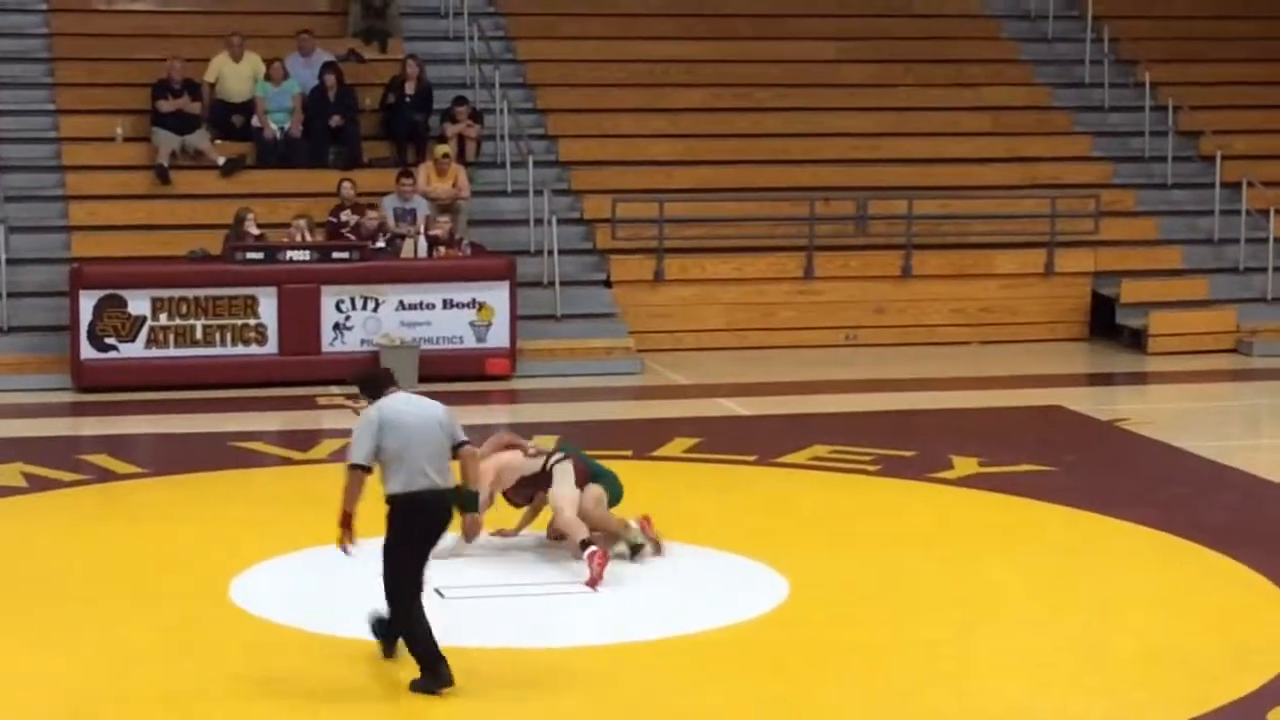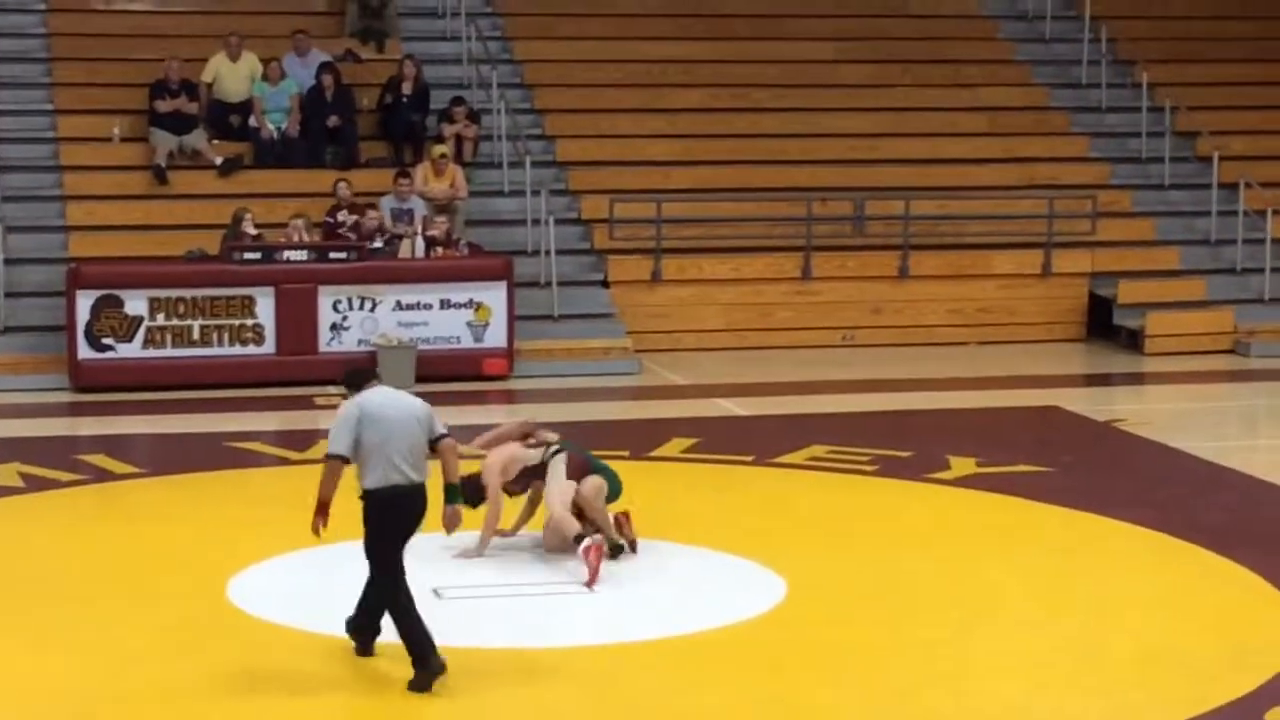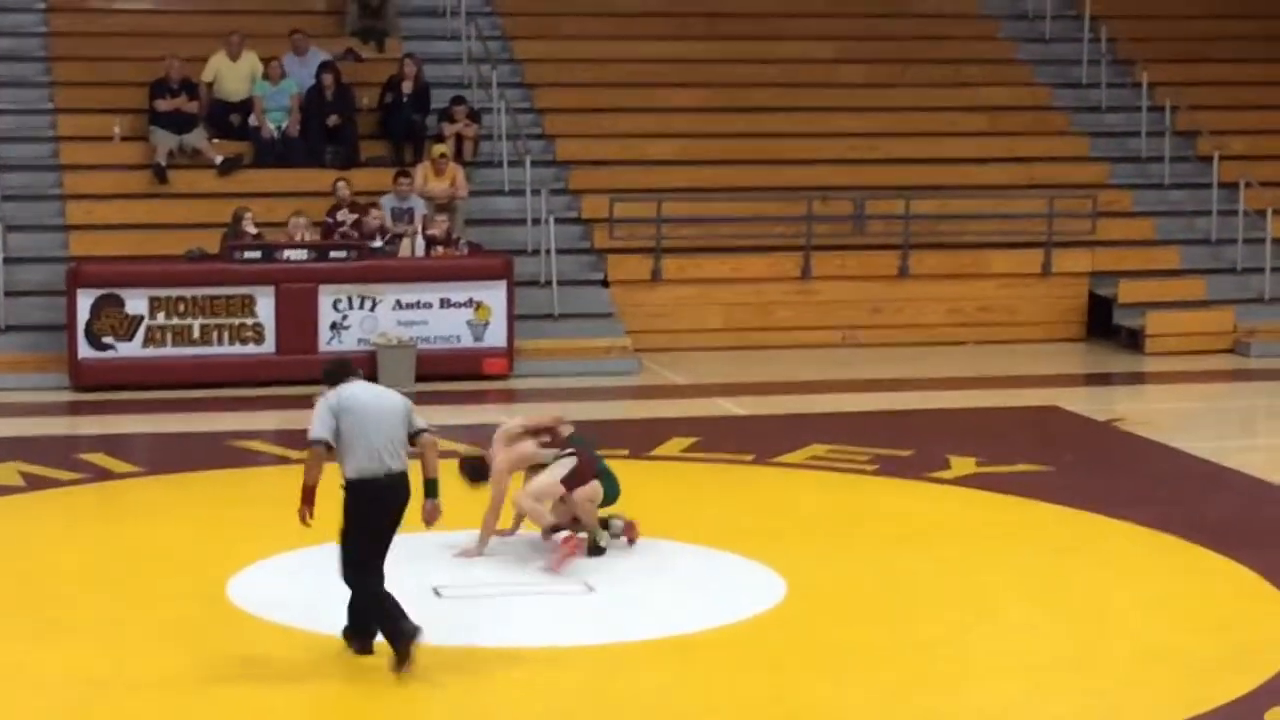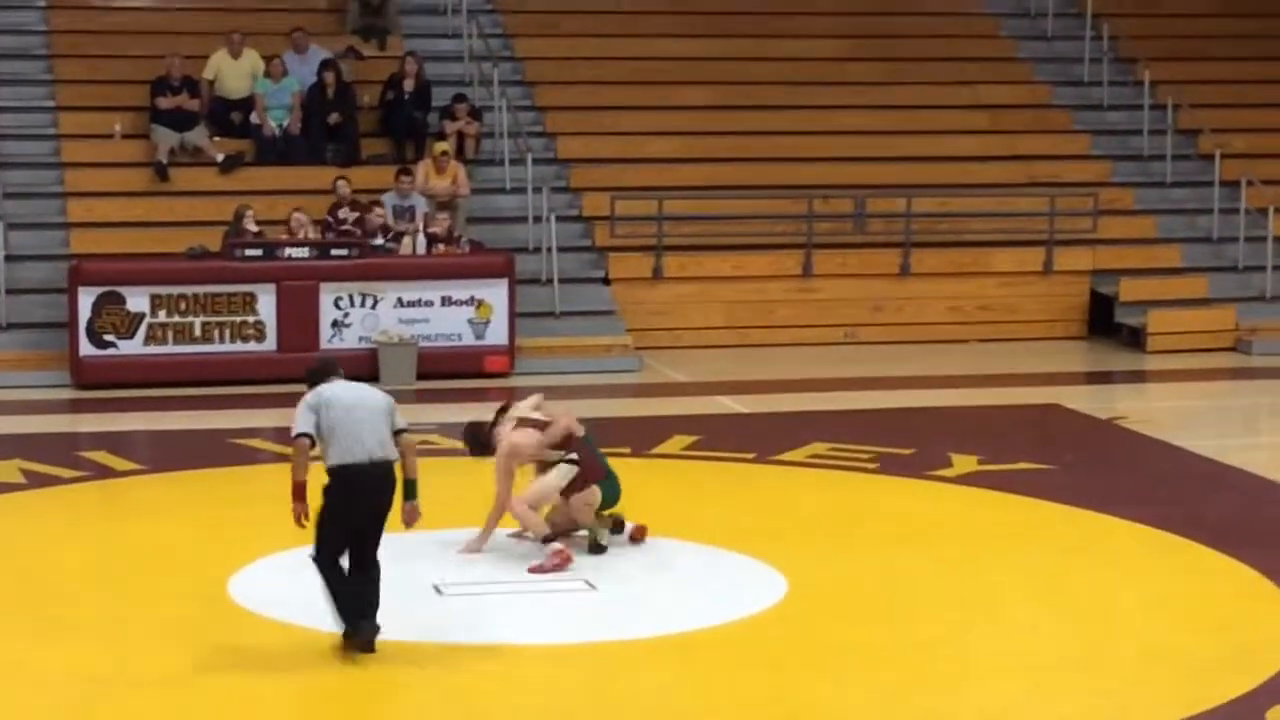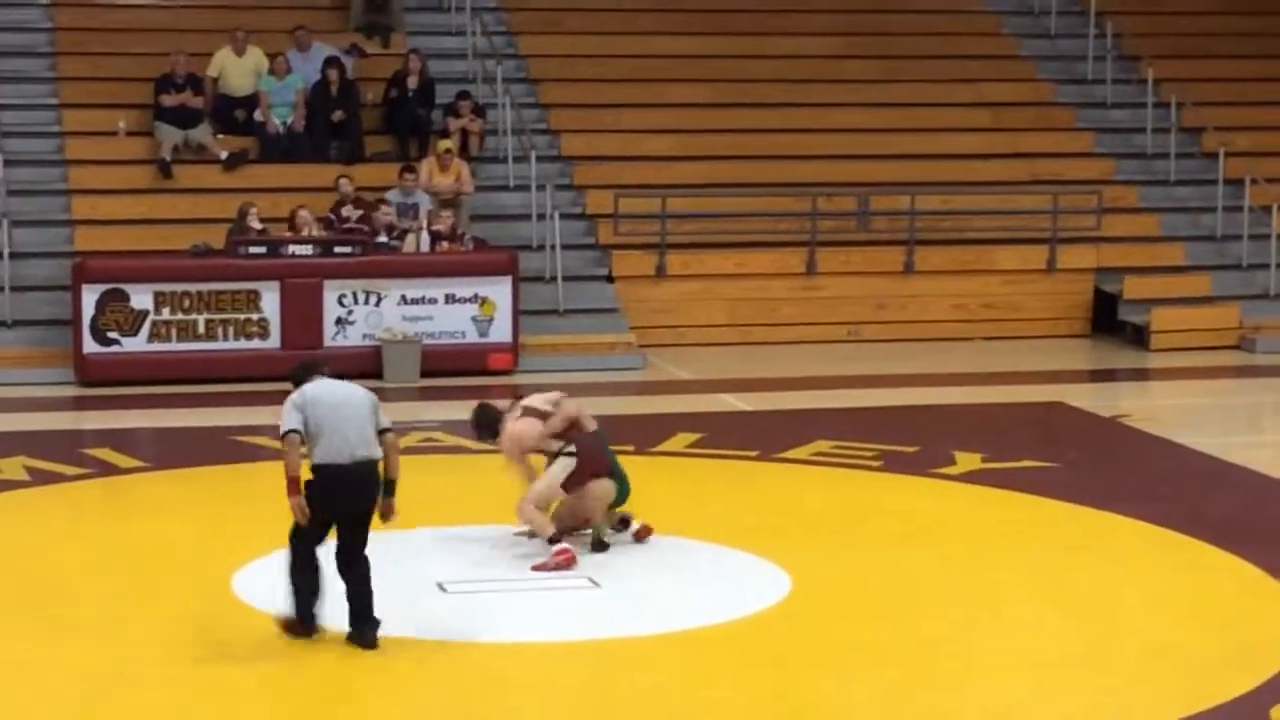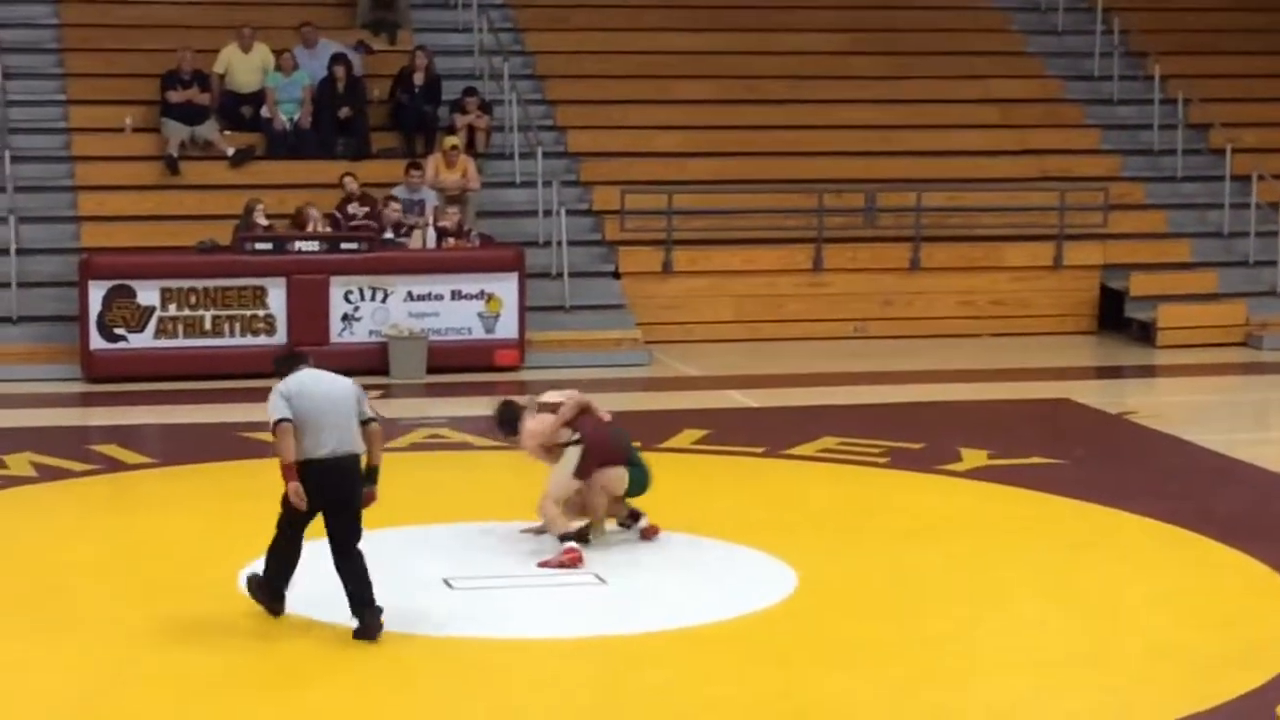
dt=0.1s
person 1, frame 1
left shoulder: (372, 415)
right shoulder: (437, 408)
left elbow: (357, 472)
right elbow: (469, 456)
left wrist: (346, 523)
right wrist: (471, 507)
left hip: (408, 505)
right hip: (440, 501)
left knee: (401, 588)
right knee: (409, 572)
left ankle: (434, 670)
right ankle: (389, 632)
person 1, frame 2
left shoulder: (352, 407)
right shoulder: (417, 404)
left elbow: (334, 463)
right elbow: (448, 449)
left wrist: (321, 509)
right wrist: (451, 500)
left hip: (382, 500)
right hip: (415, 496)
left knee: (389, 582)
right knee: (386, 567)
left ankle: (426, 661)
right ankle: (362, 631)
person 1, frame 3
left shoulder: (331, 400)
right shoulder: (396, 398)
left elbow: (318, 449)
right elbow: (427, 443)
left wrist: (307, 497)
right wrist: (431, 495)
left hip: (364, 489)
right hip: (398, 487)
left knee: (358, 569)
right knee: (369, 562)
left ankle: (401, 632)
right ankle: (360, 633)
person 1, frame 4
left shoulder: (312, 399)
right shoulder: (380, 396)
left elbow: (302, 446)
right elbow: (407, 444)
left wrist: (298, 495)
right wrist: (410, 495)
left hip: (347, 479)
right hip: (383, 478)
left knee: (326, 556)
right knee: (365, 557)
left ankle: (357, 624)
right ankle: (364, 628)
person 1, frame 5
left shoulder: (298, 398)
right shoulder: (363, 393)
left elbow: (292, 442)
right elbow: (390, 443)
left wrist: (294, 491)
right wrist: (389, 492)
left hip: (329, 478)
right hip: (368, 477)
left knee: (302, 545)
right knee: (353, 554)
left ankle: (305, 620)
right ankle: (364, 628)
person 1, frame 6
left shoulder: (283, 389)
right shoulder: (347, 384)
left elbow: (283, 431)
right elbow: (373, 431)
left wrist: (291, 479)
right wrist: (370, 479)
left hip: (311, 472)
right hip: (347, 472)
left knee: (289, 535)
right knee: (345, 547)
left ankle: (272, 594)
right ankle: (368, 617)
